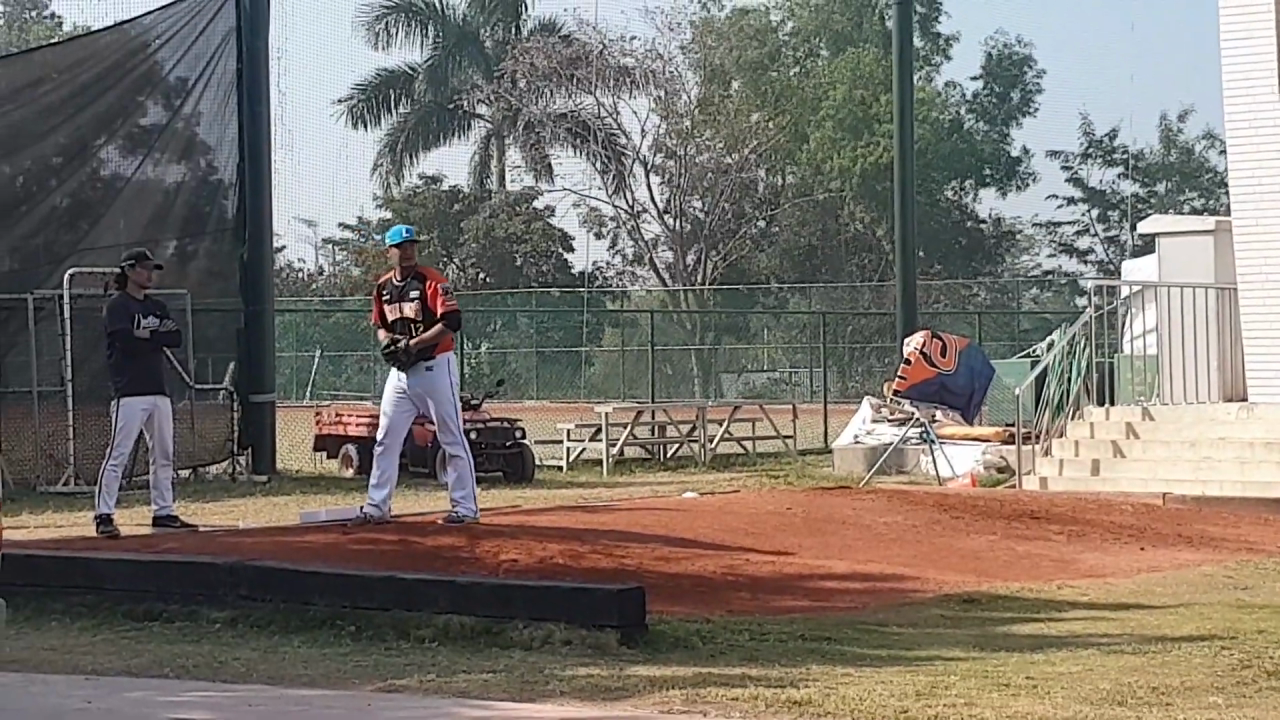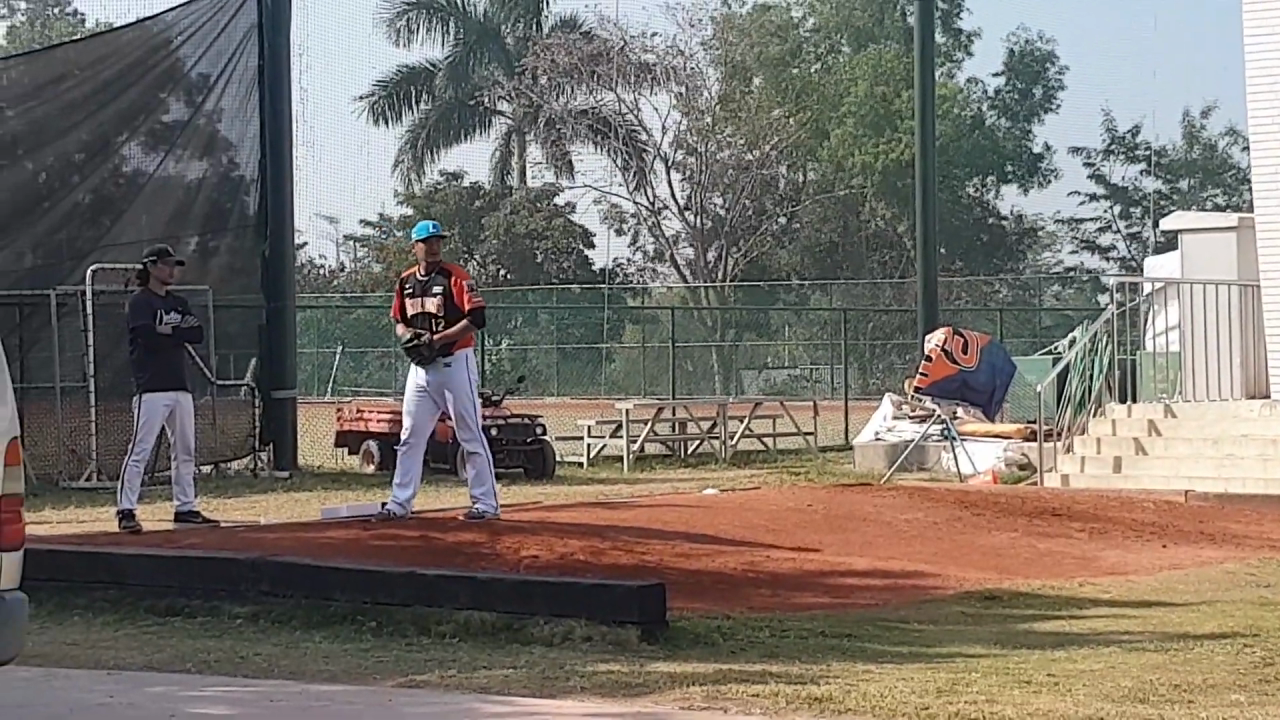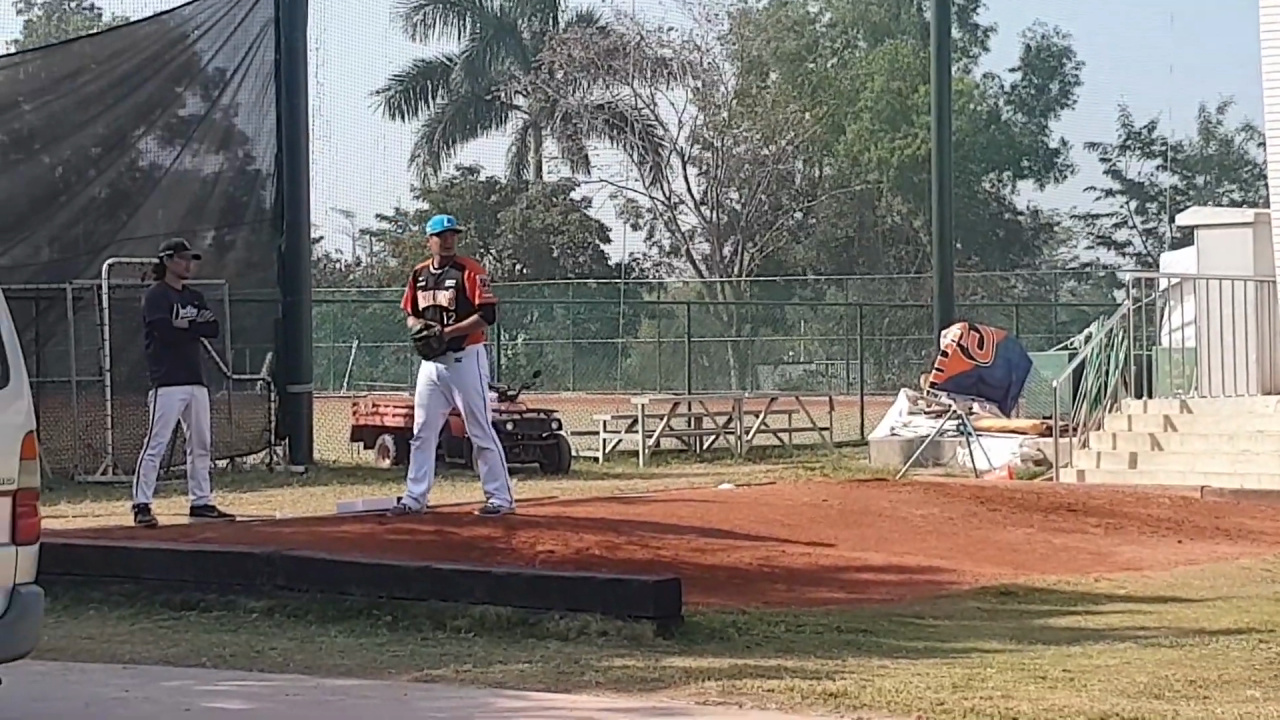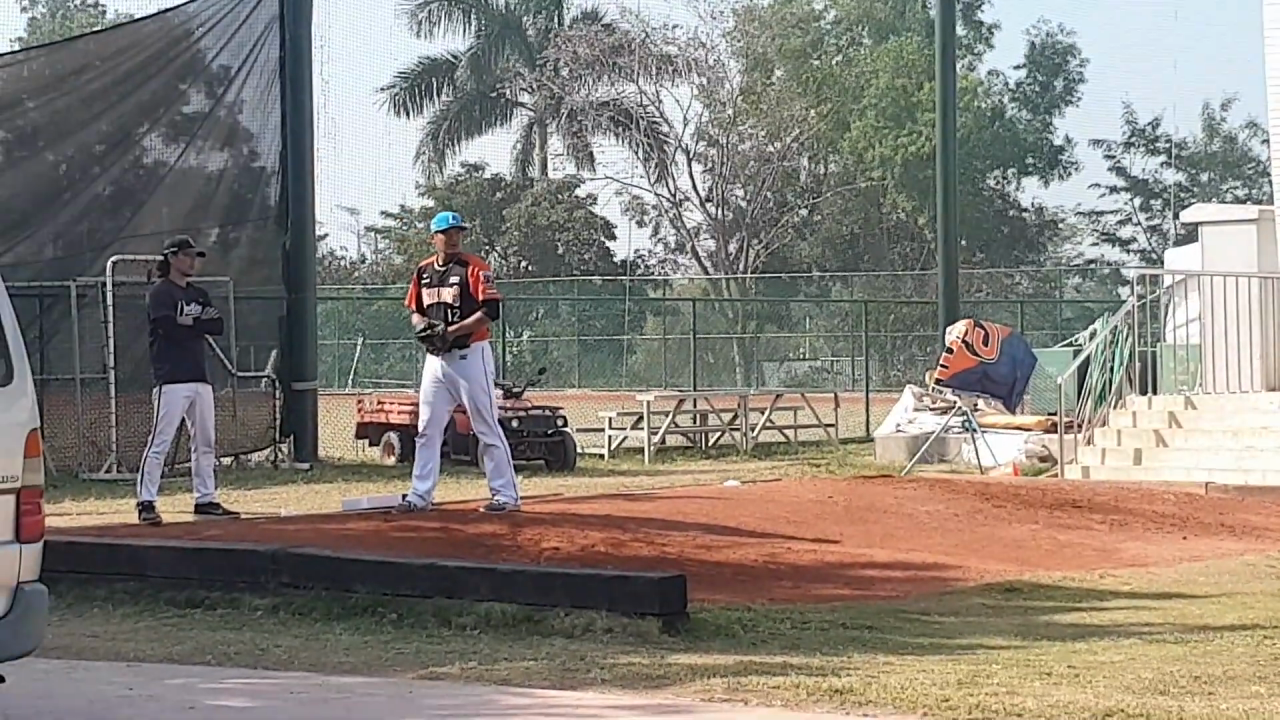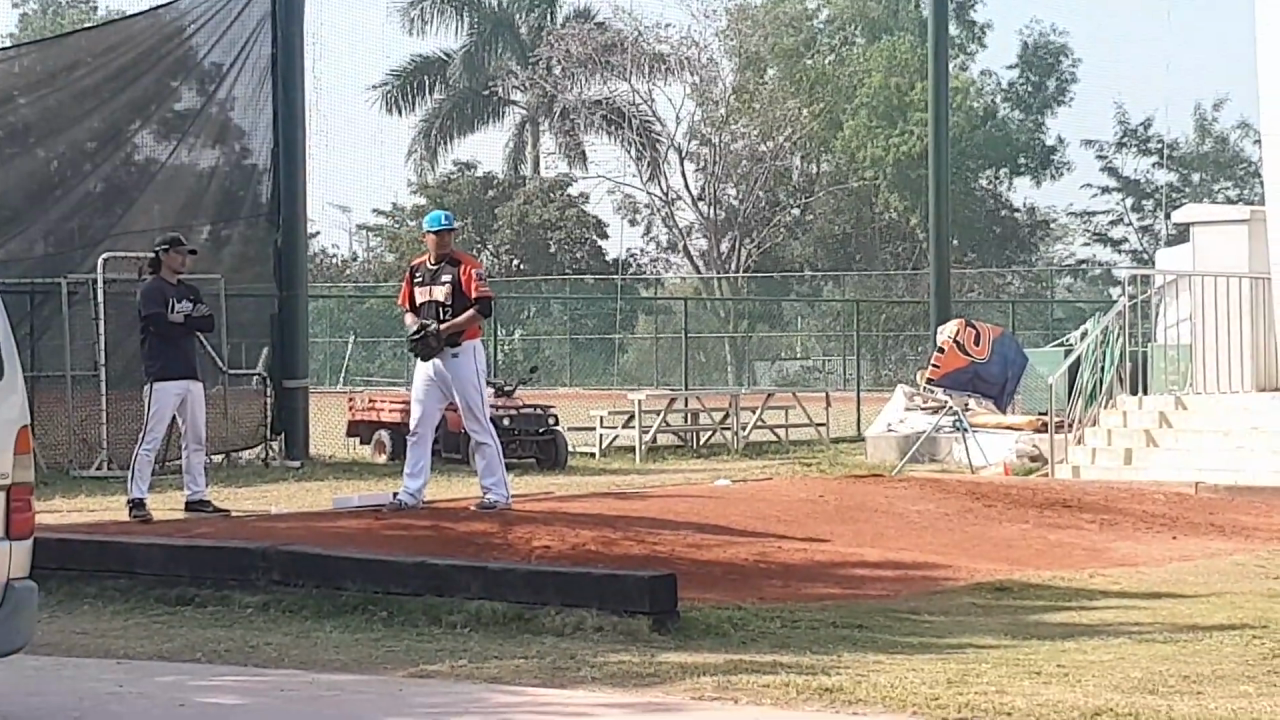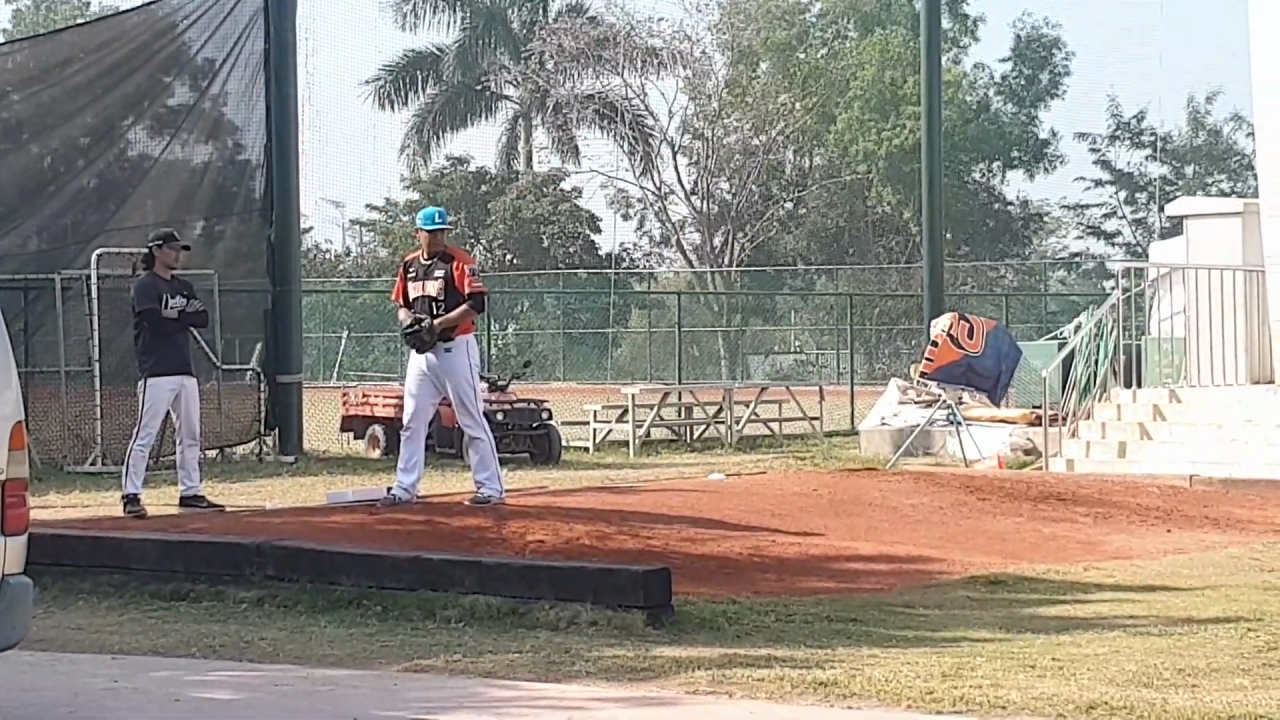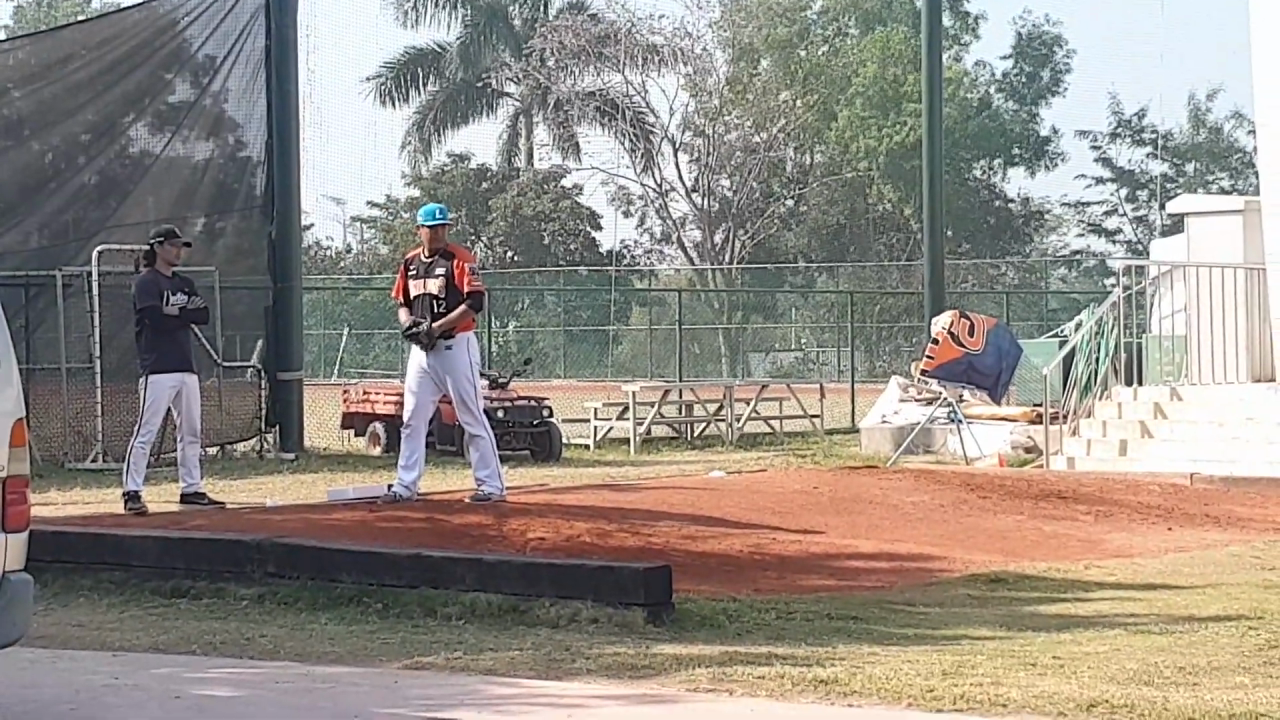
dt=0.2s
person 1, frame 1
left shoulder: (433, 280)
right shoulder: (383, 287)
left elbow: (452, 322)
right elbow: (381, 328)
left wrist: (413, 344)
right wrist: (388, 342)
left hip: (435, 367)
right hip: (402, 370)
left knee: (451, 438)
right knee: (386, 438)
left ankle: (466, 507)
right ankle: (376, 506)
person 1, frame 2
left shoulder: (457, 277)
right shoulder: (405, 282)
left elbow: (476, 319)
right elbow: (399, 322)
left wrist: (437, 339)
right wrist: (408, 334)
left hip: (455, 364)
right hip: (421, 366)
left knee: (470, 435)
right knee: (411, 436)
left ankle: (486, 503)
right ankle: (399, 504)
person 1, frame 3
left shoulder: (470, 271)
right shoulder: (419, 274)
left elbow: (487, 315)
right elbow: (410, 314)
left wrist: (447, 331)
right wrist: (418, 326)
left hip: (465, 359)
right hip: (431, 361)
left knee: (480, 431)
right knee: (423, 432)
left ankle: (501, 497)
right ankle: (415, 498)
person 1, frame 4
left shoulder: (474, 267)
right shoulder: (423, 271)
left elbow: (490, 312)
right elbow: (415, 311)
left wrist: (451, 330)
right wrist: (422, 324)
left hip: (470, 356)
right hip: (436, 358)
left knee: (486, 427)
right knee: (427, 429)
left ankle: (506, 494)
right ankle: (420, 495)
person 1, frame 5
left shoulder: (467, 266)
right shoulder: (416, 269)
left elbow: (483, 308)
right elbow: (407, 310)
left wrist: (444, 328)
right wrist: (415, 323)
left hip: (462, 354)
right hip: (428, 357)
left knee: (478, 425)
right knee: (419, 427)
left ankle: (498, 492)
right ankle: (411, 493)
person 1, frame 6
left shoulder: (460, 260)
right shoulder: (409, 264)
left elbow: (476, 303)
right elbow: (401, 304)
left wrist: (438, 323)
right wrist: (407, 318)
left hip: (455, 349)
right hip: (421, 352)
left knee: (472, 420)
right knee: (412, 421)
left ankle: (491, 487)
right ankle: (404, 488)
person 1, frame 7
left shoulder: (460, 258)
right shoulder: (410, 262)
left elbow: (475, 303)
right elbow: (402, 303)
left wrist: (436, 327)
right wrist: (408, 321)
left hip: (456, 346)
right hip: (422, 350)
left knee: (472, 417)
right knee: (412, 419)
left ankle: (492, 485)
right ankle: (405, 485)
person 2, frame 1
left shoulder: (158, 306)
right shoulder: (117, 305)
left elbow: (176, 339)
right elbow: (127, 342)
left wrist: (148, 335)
right wrist: (159, 336)
left hip: (158, 391)
right hip: (130, 393)
left knee: (164, 455)
right knee: (118, 455)
left ankle: (163, 512)
right ankle: (104, 515)
person 2, frame 2
left shoulder: (179, 303)
right shoulder: (139, 302)
left elbow: (198, 335)
right elbow: (150, 338)
left wrist: (169, 331)
right wrist: (180, 332)
left hip: (180, 387)
right hip: (151, 389)
left knee: (185, 451)
right knee: (140, 451)
left ankle: (185, 508)
right ankle: (126, 511)
person 2, frame 3
left shoulder: (196, 297)
right shoulder: (156, 295)
left elbow: (213, 329)
right elbow: (166, 332)
left wrist: (186, 325)
right wrist: (197, 325)
left hip: (196, 381)
right hip: (167, 383)
left knee: (201, 445)
right knee: (156, 445)
left ankle: (201, 502)
right ankle: (141, 505)
person 2, frame 4
left shoulder: (200, 294)
right shoulder: (160, 292)
left elbow: (218, 326)
right elbow: (170, 329)
left wrist: (190, 322)
right wrist: (201, 322)
left hip: (200, 378)
right hip: (172, 380)
left knee: (205, 442)
right knee: (160, 442)
left ankle: (205, 500)
right ankle: (146, 502)
person 2, frame 5
left shoulder: (191, 291)
right shoulder: (151, 290)
left elbow: (209, 323)
right elbow: (161, 326)
left wrist: (182, 319)
right wrist: (192, 321)
left hip: (191, 375)
right hip: (163, 377)
left knee: (196, 440)
right knee: (151, 440)
left ankle: (196, 497)
right ankle: (136, 500)
person 2, frame 6
left shoulder: (184, 286)
right shoulder: (144, 285)
left elbow: (203, 318)
right elbow: (155, 322)
left wrist: (175, 315)
right wrist: (186, 315)
left hip: (185, 371)
right hip: (157, 373)
left knee: (190, 435)
right knee: (145, 435)
left ankle: (190, 493)
right ankle: (131, 495)
person 2, frame 7
left shoulder: (185, 283)
right shoulder: (145, 282)
left elbow: (204, 316)
right elbow: (157, 319)
left wrist: (176, 312)
right wrist: (187, 312)
left hip: (186, 368)
right hip: (158, 370)
left knee: (191, 432)
right knee: (146, 432)
left ankle: (191, 490)
right ankle: (132, 492)
